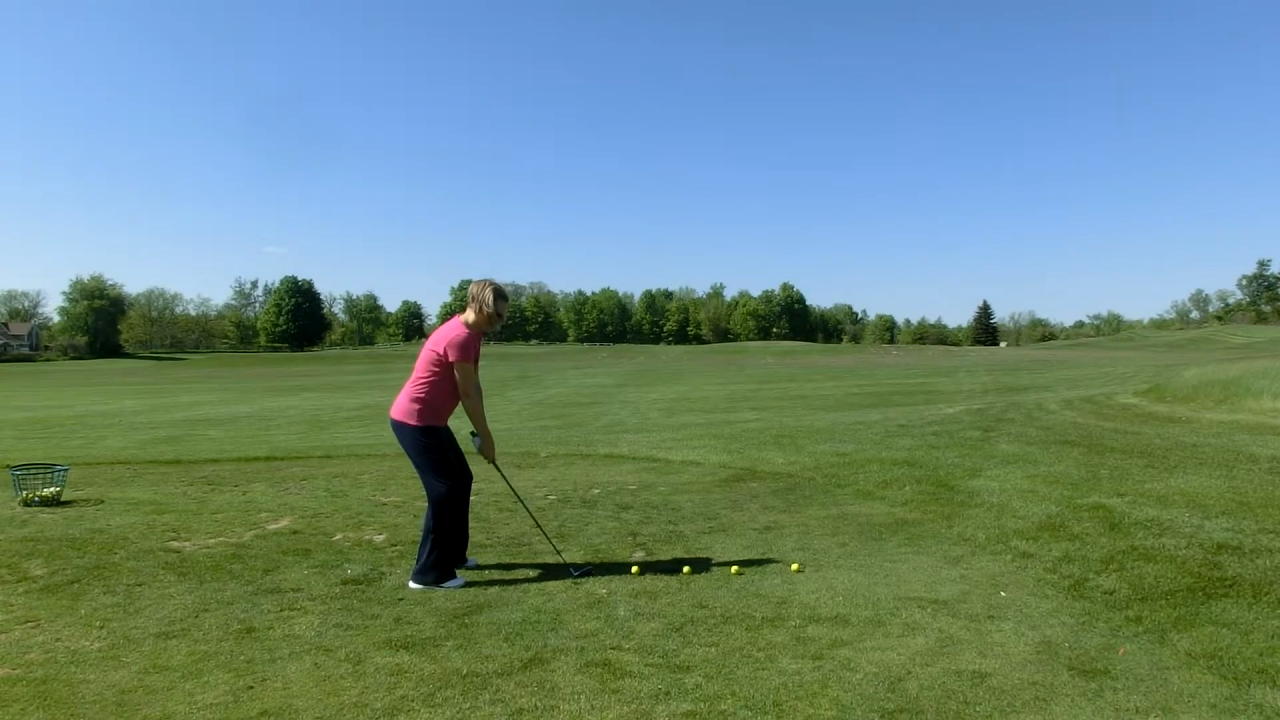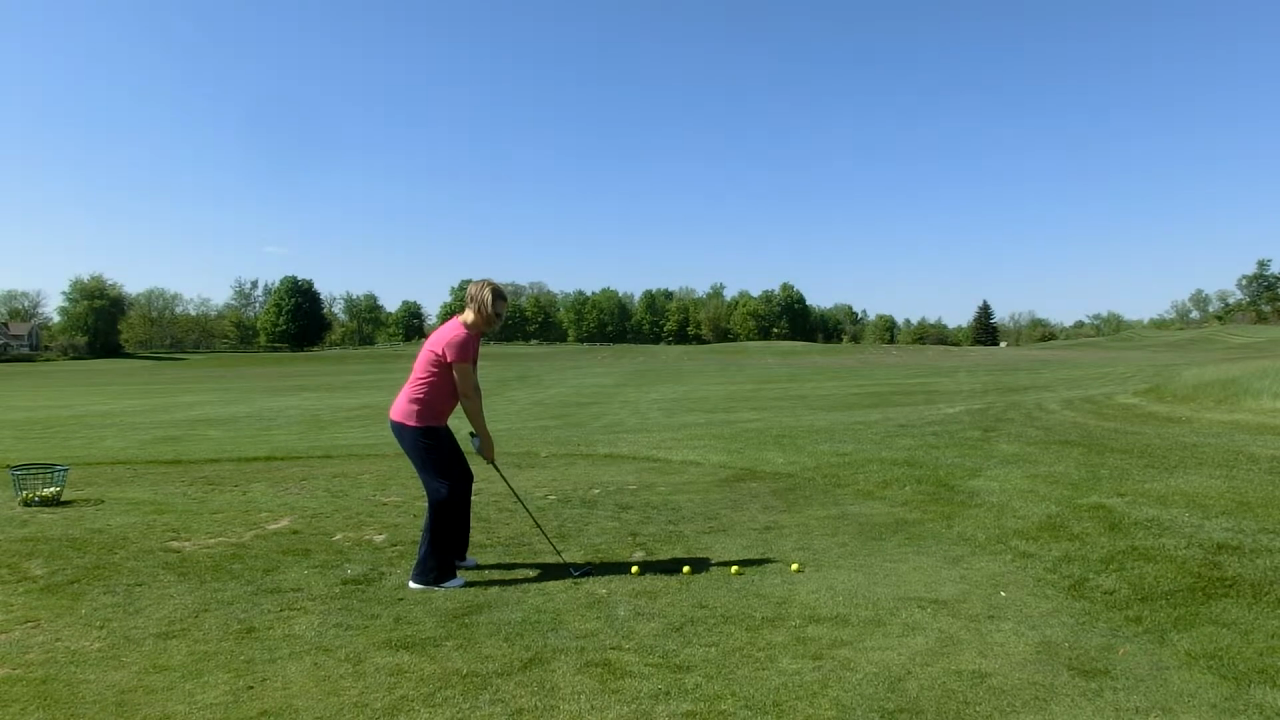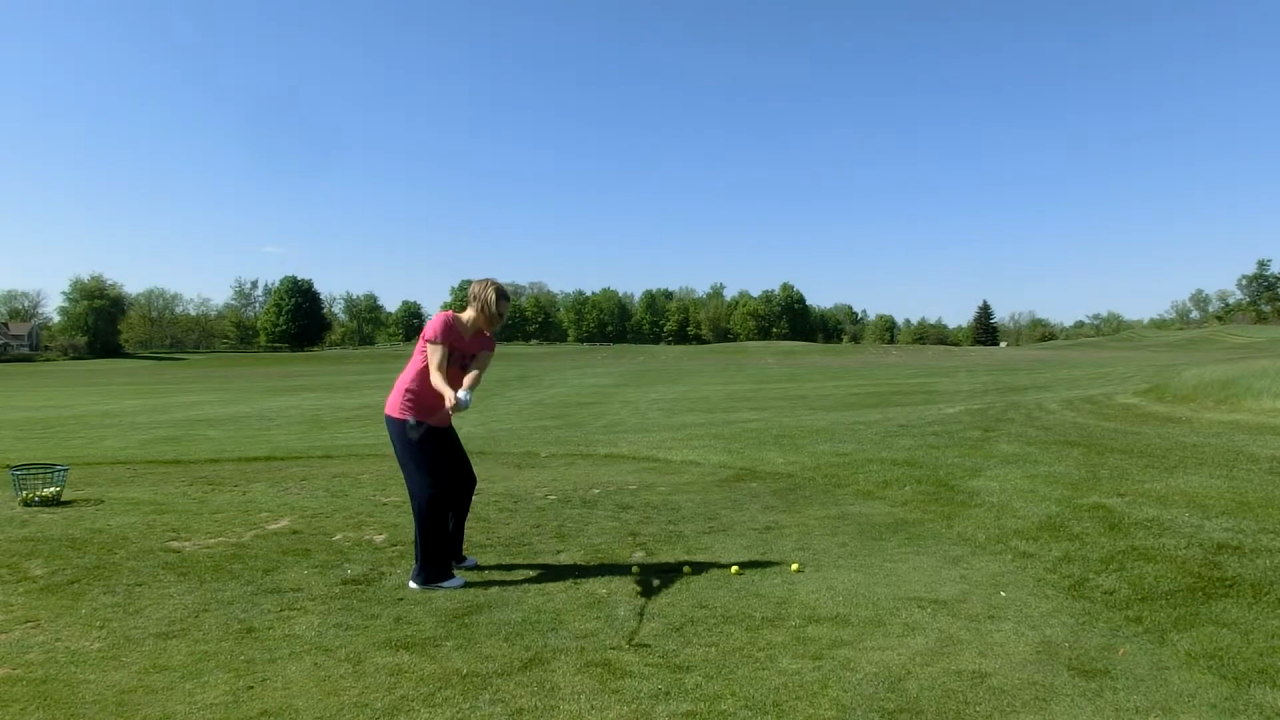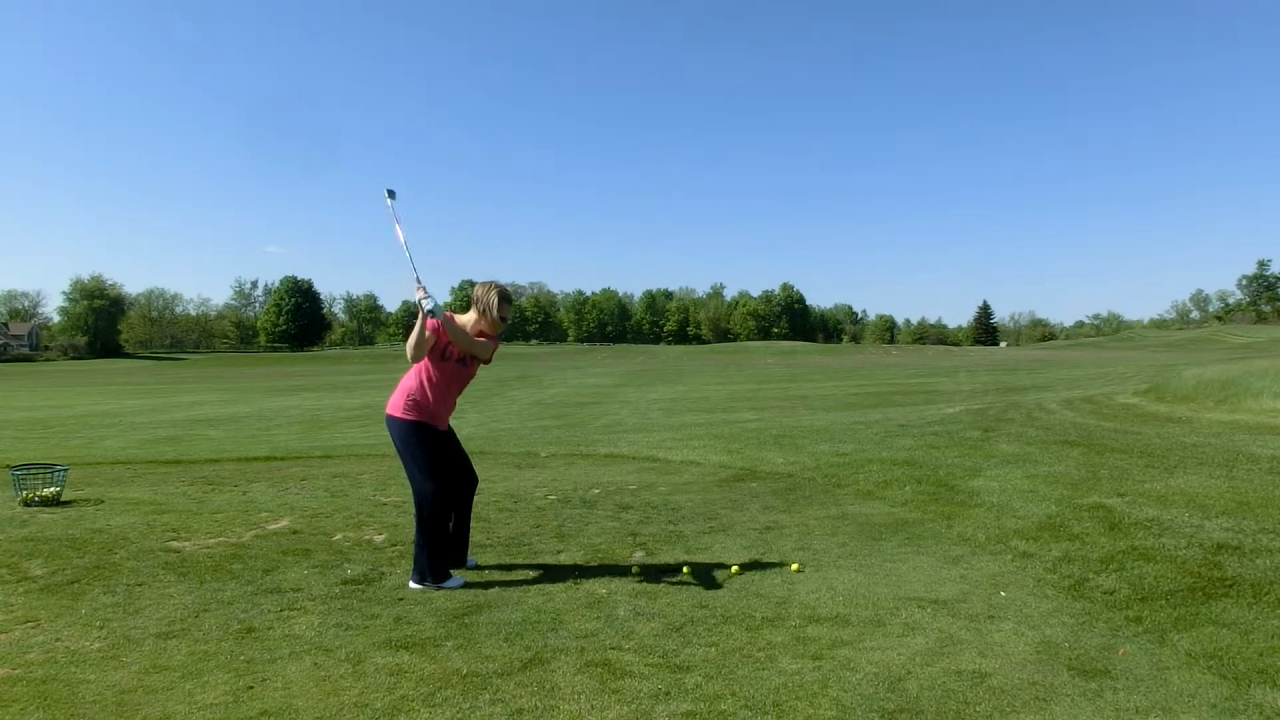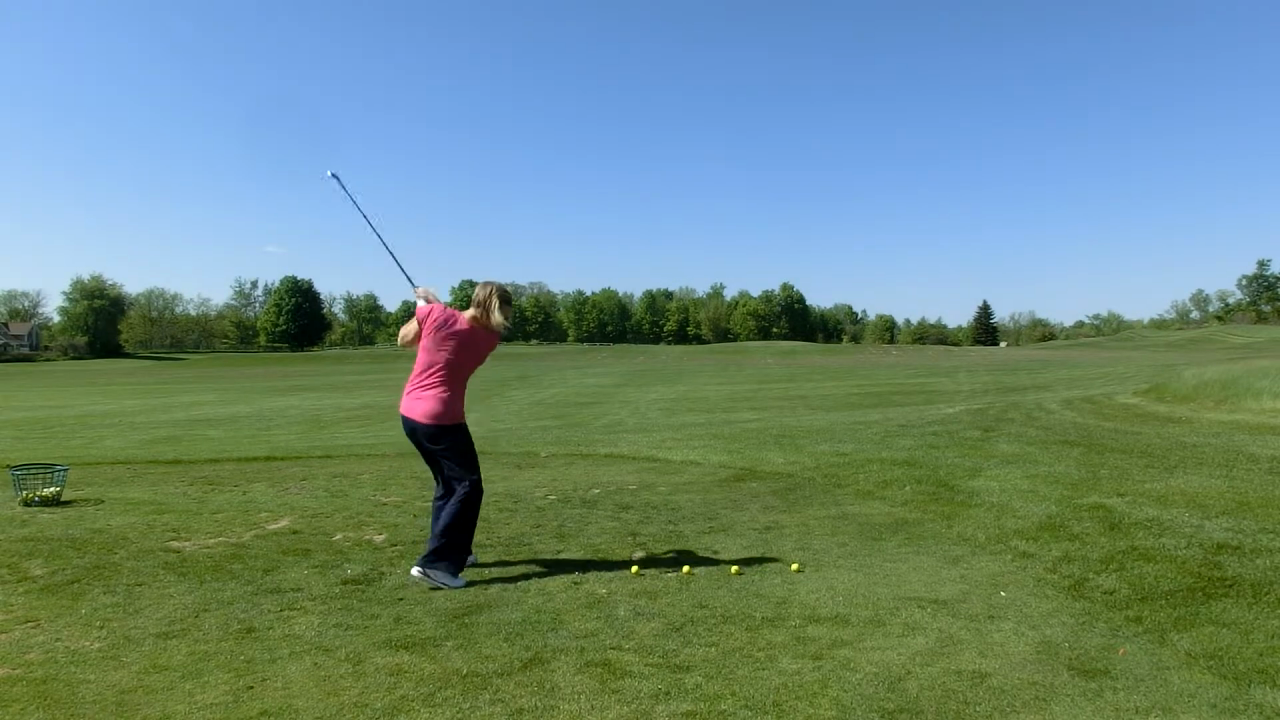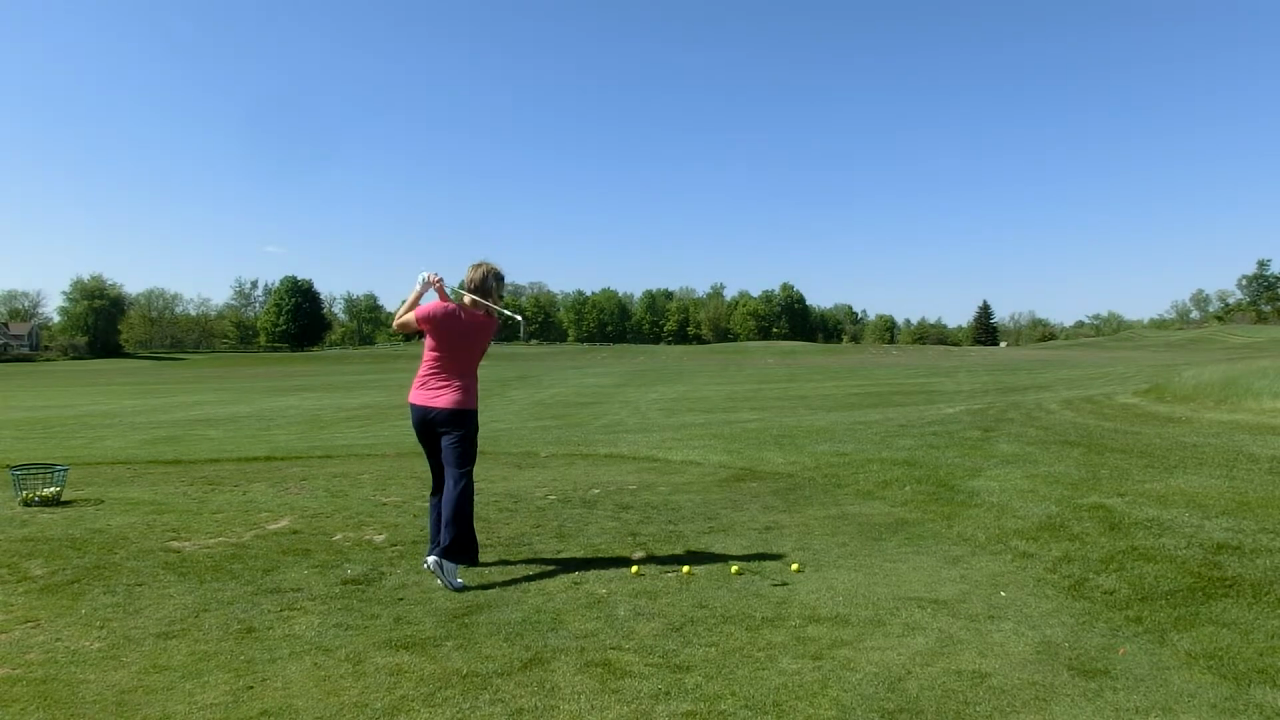
dt=0.5s
person 1, frame 1
left shoulder: (470, 333)
right shoulder: (460, 338)
left elbow: (474, 387)
right elbow: (467, 394)
left wrist: (482, 433)
right wrist: (486, 437)
left hip: (429, 419)
right hip: (415, 420)
left knee: (461, 480)
right knee: (445, 489)
left ankle: (451, 553)
right ankle: (428, 573)
person 1, frame 2
left shoulder: (469, 333)
right shoulder: (458, 338)
left elbow: (473, 387)
right elbow: (466, 395)
left wrist: (480, 433)
right wrist: (484, 437)
left hip: (429, 420)
right hip: (414, 421)
left knee: (461, 480)
right knee: (446, 490)
left ankle: (450, 553)
right ankle: (428, 573)
person 1, frame 3
left shoulder: (486, 340)
right shoulder: (442, 322)
left elbow: (476, 371)
right elbow: (436, 374)
left wrist: (464, 395)
right wrist: (450, 396)
left hip: (439, 418)
right hip: (406, 415)
left knee: (463, 482)
right knee: (429, 490)
left ankle: (449, 553)
right ankle: (427, 573)
person 1, frame 4
left shoulder: (487, 342)
right shoulder: (437, 321)
left elbow: (468, 345)
right elbow: (414, 356)
left wrist: (440, 315)
right wrist: (424, 314)
left hip: (437, 420)
right hip: (407, 416)
left knee: (464, 482)
right knee: (432, 491)
left ankle: (451, 553)
right ankle: (427, 573)
person 1, frame 5
left shoulder: (433, 314)
right shoulder: (489, 339)
left elbow: (404, 339)
left wrist: (424, 302)
left hip: (409, 414)
right hip: (443, 420)
left knee: (448, 482)
right knee: (467, 488)
left ankle: (451, 551)
right ankle: (433, 563)
person 1, frame 6
left shoulder: (436, 312)
right shoulder: (490, 322)
left elbow: (398, 324)
left wrist: (421, 288)
right wrist: (444, 293)
left hip: (421, 406)
right hip: (457, 409)
left knee: (441, 480)
right knee: (458, 480)
left ankle: (439, 550)
right ankle: (446, 553)
